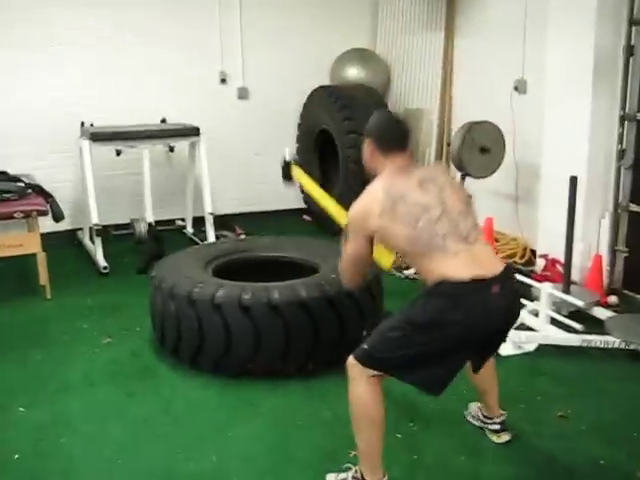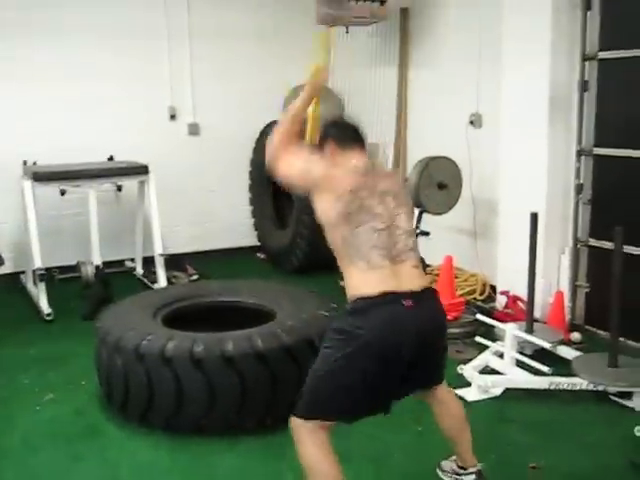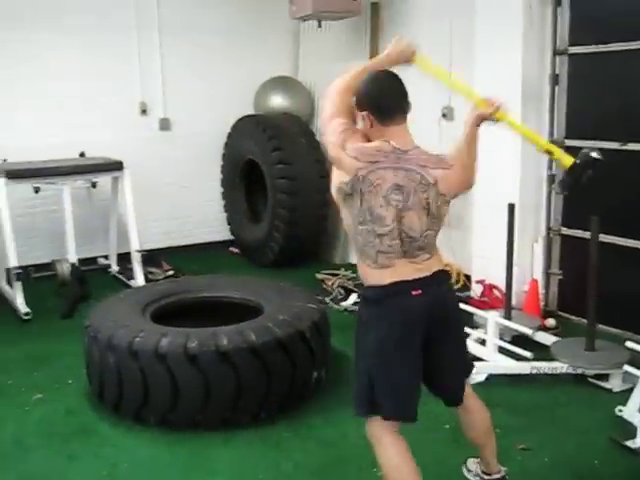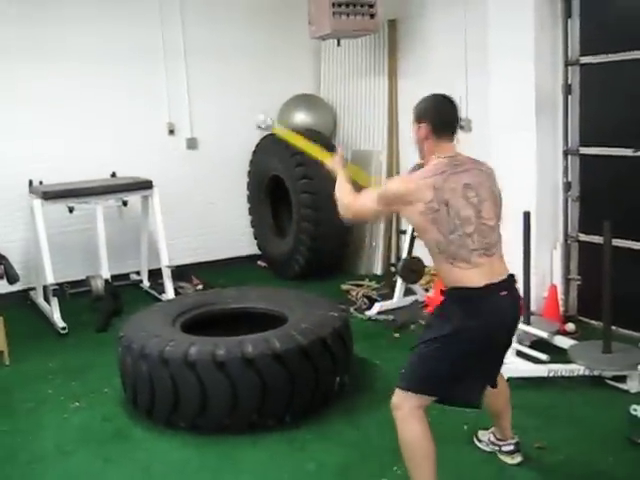
dt=1s
person 1, frame 1
left shoulder: (366, 205)
right shoulder: (444, 175)
left elbow: (350, 275)
left wrist: (352, 240)
left hip: (459, 302)
right hip: (505, 293)
left knee: (360, 368)
right knee: (472, 337)
right ankle: (493, 418)
person 1, frame 2
left shoulder: (326, 176)
right shoulder: (391, 177)
left elbow: (276, 155)
left wrist: (304, 100)
left hip: (374, 317)
right hip: (426, 308)
left knee: (307, 425)
right knee: (435, 386)
person 1, frame 3
left shoulder: (348, 160)
right shoulder: (443, 172)
left elbow: (335, 97)
right elbow: (465, 178)
left wrist: (384, 58)
right wrist: (475, 121)
left hip: (387, 305)
right hip: (437, 293)
left knee: (382, 427)
right knee: (461, 394)
person 1, frame 4
left shoulder: (409, 187)
right shoulder: (483, 172)
left elbow: (349, 208)
left wrist: (339, 171)
left hip: (470, 306)
right hip: (507, 296)
left knee: (405, 404)
right knee: (487, 369)
right ankle: (505, 441)
